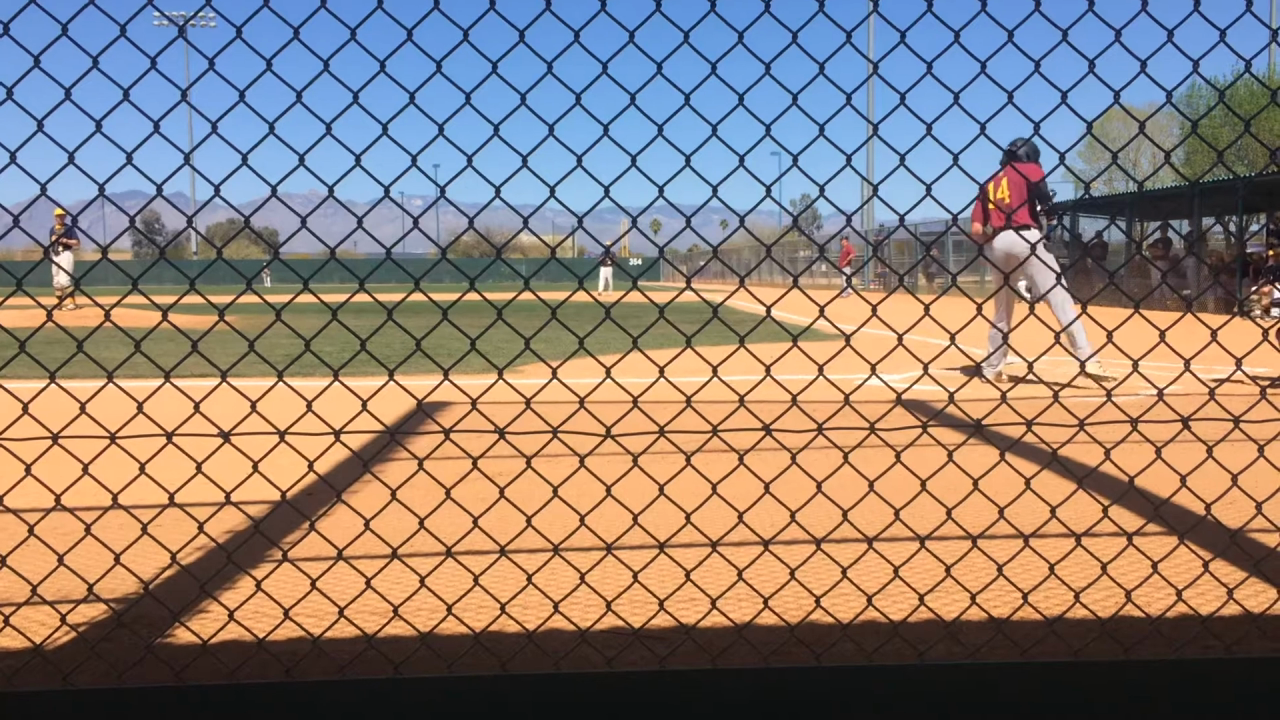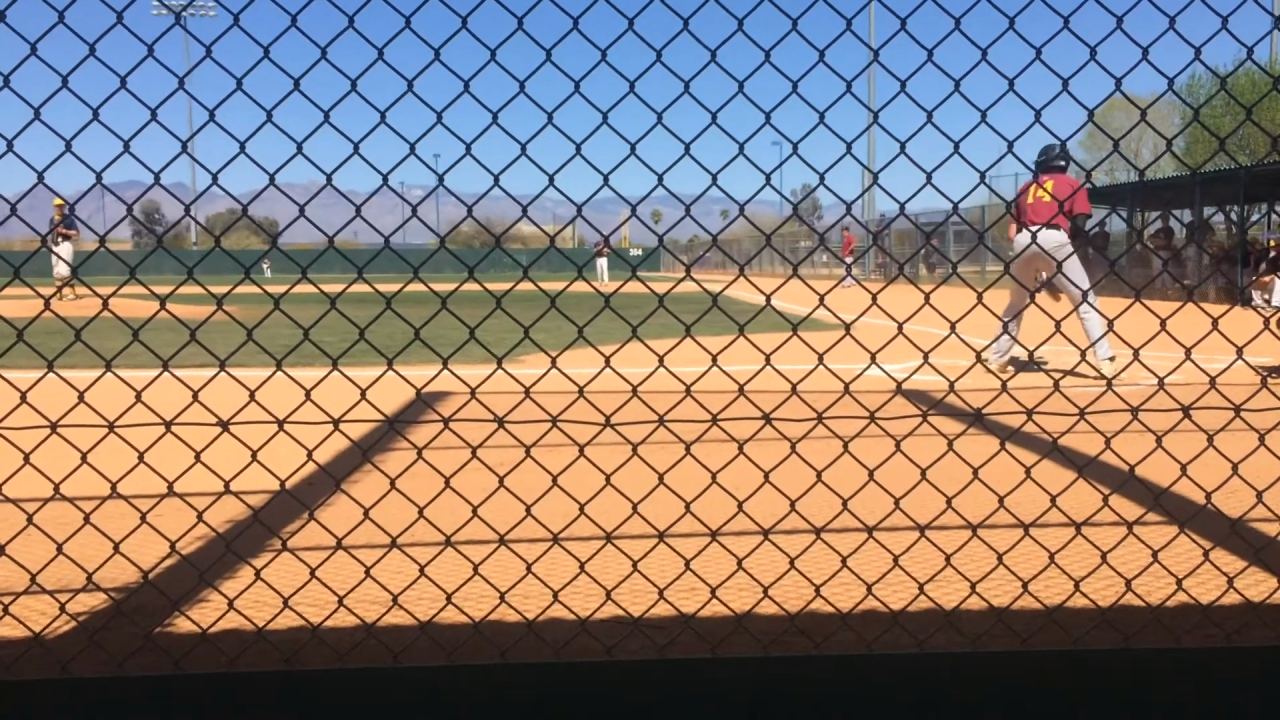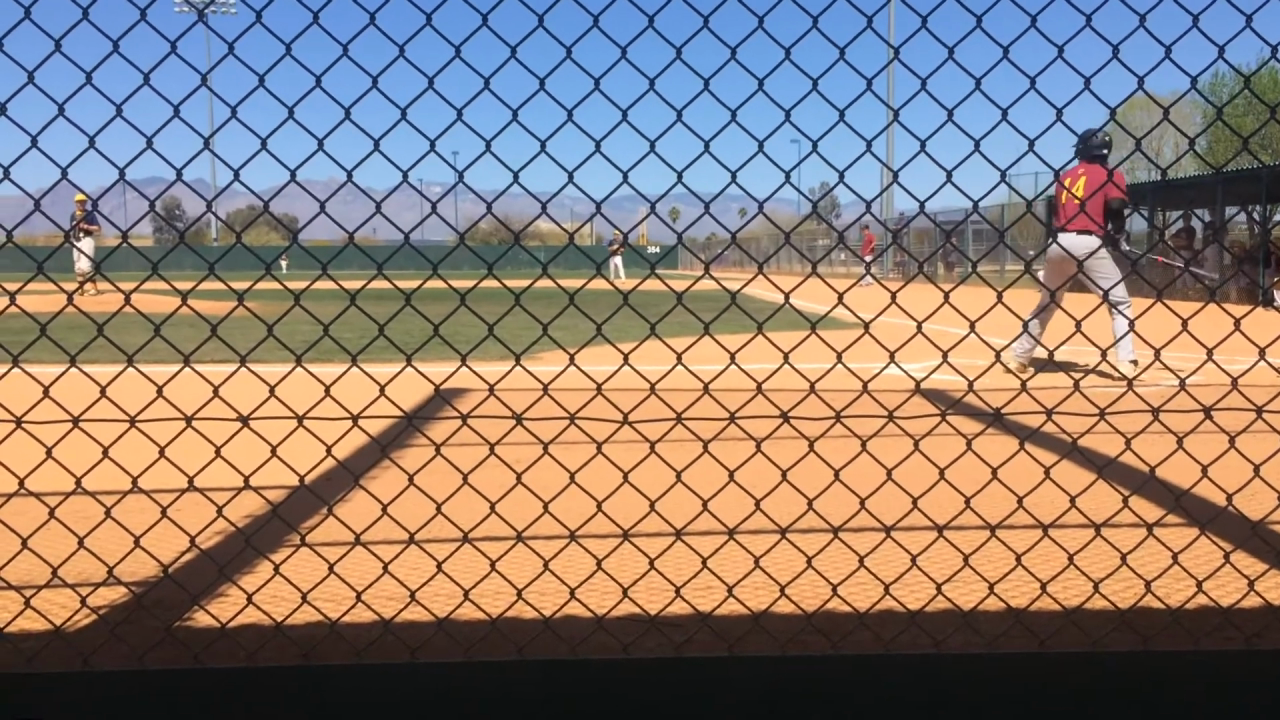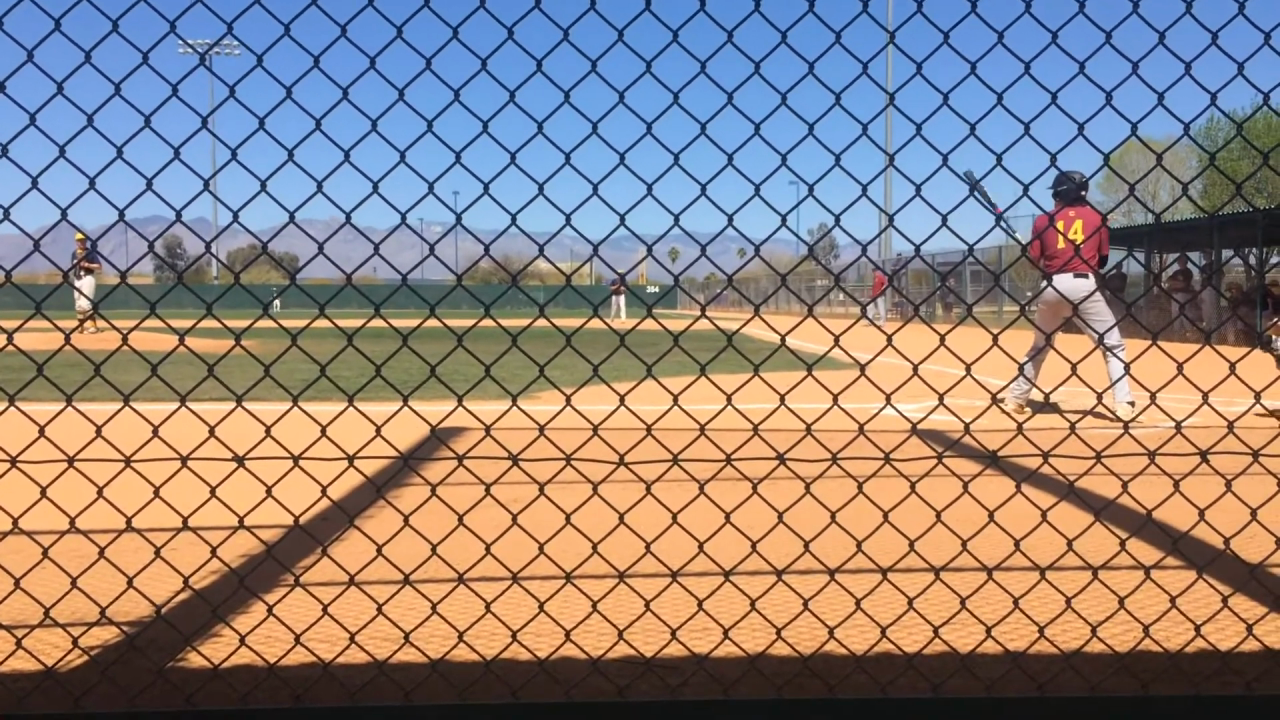
dt=1s
person 1, frame 1
left shoulder: (988, 184)
right shoulder: (1029, 168)
left elbow: (976, 229)
right elbow: (1039, 186)
left hip: (997, 243)
right hip: (1025, 239)
left knee: (1002, 313)
right knee: (1061, 302)
left ankle: (991, 370)
right ankle: (1087, 359)
person 1, frame 2
left shoulder: (1026, 187)
right shoulder: (1073, 185)
left elbow: (1012, 230)
right elbow: (1080, 224)
left wrist: (1020, 262)
left hip: (1023, 242)
right hip: (1054, 239)
left knee: (1016, 304)
right knee: (1085, 300)
left ankle: (997, 359)
right ankle: (1104, 361)
person 1, frame 3
left shoulder: (1064, 177)
right shoulder: (1109, 174)
right elbow: (1115, 204)
right wrist: (1117, 232)
left hip: (1057, 243)
right hip: (1087, 244)
left knee: (1046, 304)
right knee: (1120, 303)
left ankle: (1018, 359)
right ankle: (1126, 362)
person 1, frame 4
left shoulder: (1043, 220)
right shoulder: (1096, 218)
left elbow: (1035, 261)
right elbow: (1102, 259)
left hip: (1052, 287)
right hip: (1084, 285)
left knee: (1039, 346)
right knee: (1113, 345)
left ankle: (1015, 400)
right ankle: (1123, 404)
